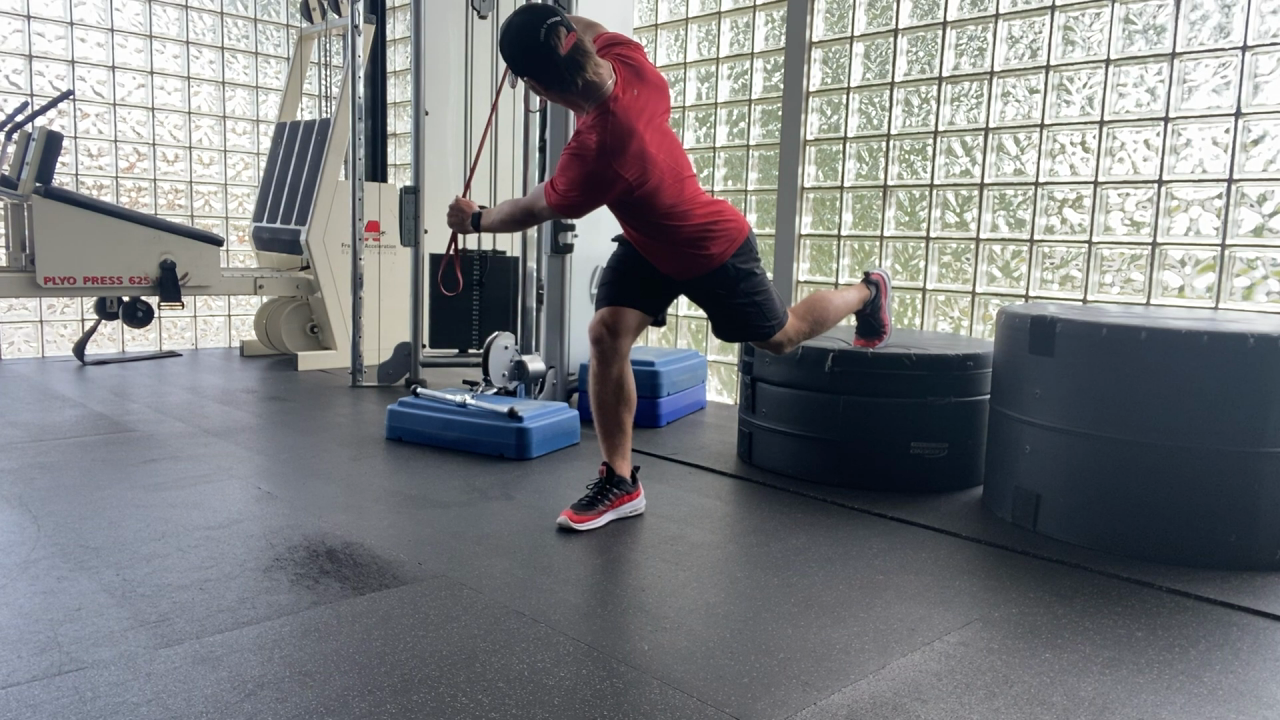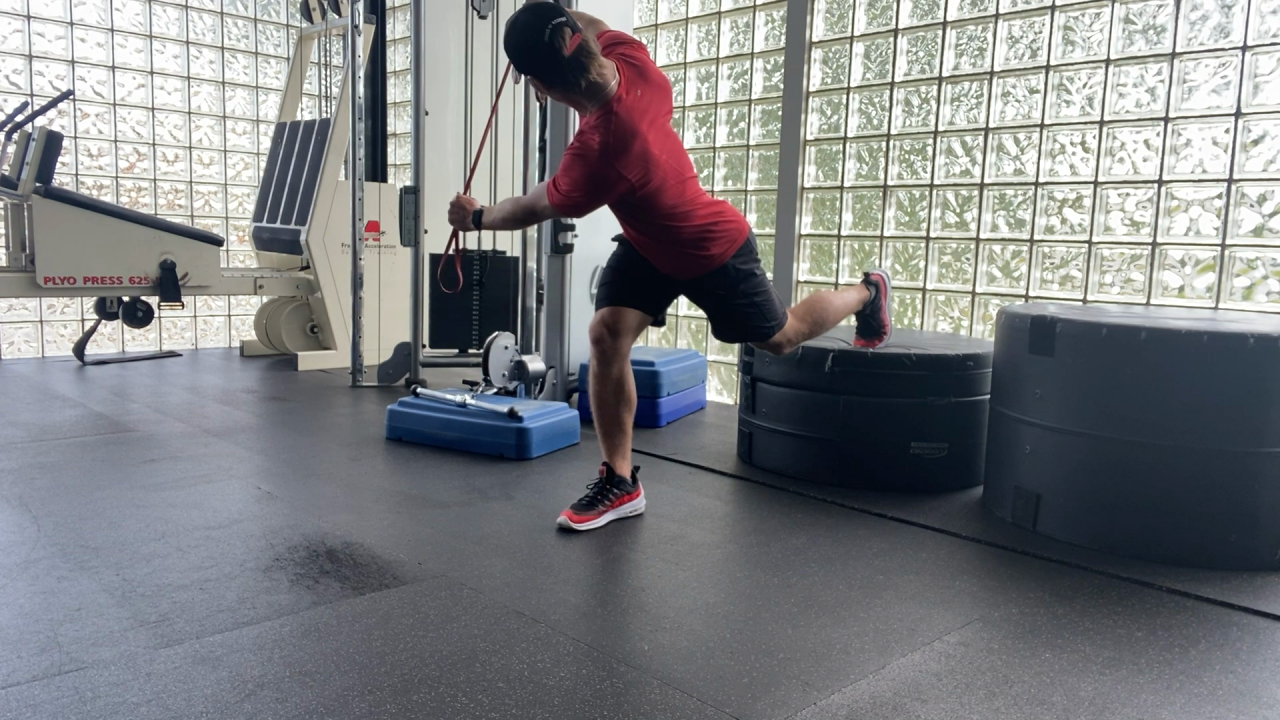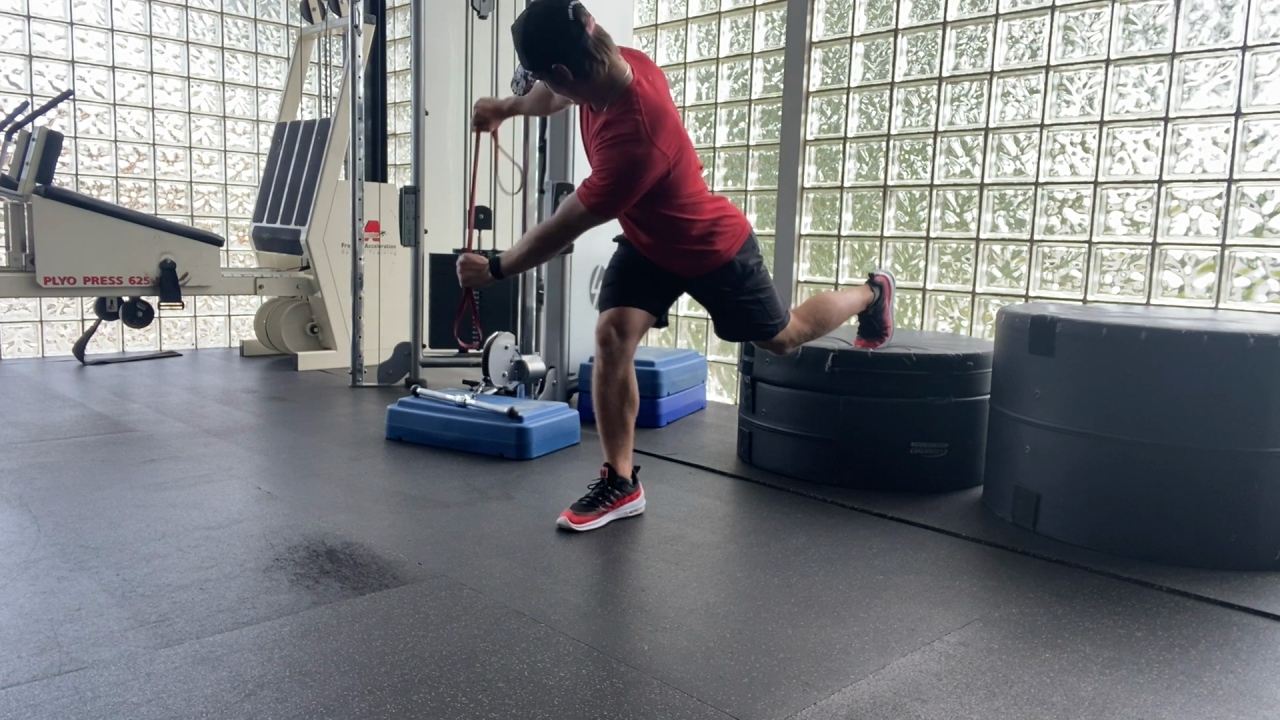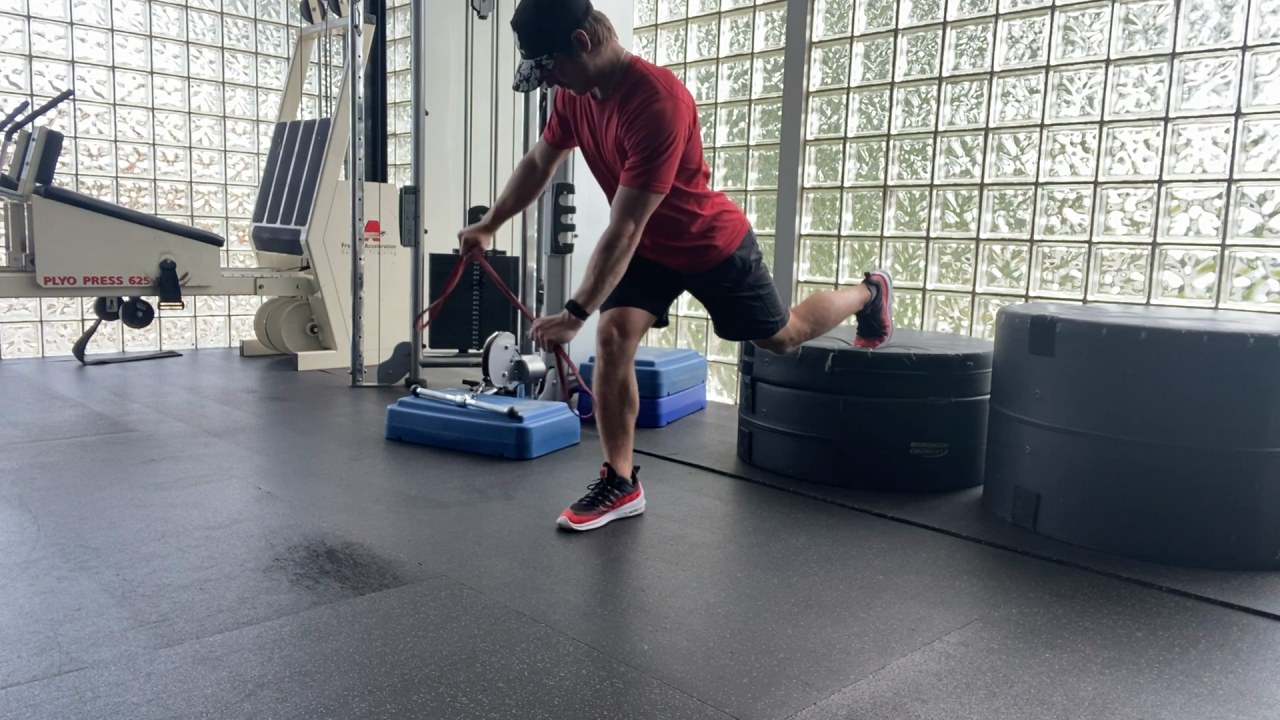
dt=0.4s
person 1, frame 1
left shoulder: (596, 151)
right shoulder: (624, 56)
left elbow: (533, 209)
left wrist: (475, 219)
left hip: (712, 249)
right hip: (648, 240)
left knee: (781, 336)
right knee: (606, 335)
left ankle: (868, 291)
right ankle: (620, 481)
person 1, frame 2
left shoulder: (601, 151)
right shoulder: (628, 57)
left elbow: (535, 208)
left wrist: (476, 217)
left hip: (712, 250)
right hip: (649, 241)
left knee: (779, 337)
right knee: (606, 335)
left ankle: (868, 291)
right ankle: (621, 483)
person 1, frame 3
left shoulder: (637, 138)
right shoulder: (614, 64)
left elbow: (562, 228)
right elbow: (551, 97)
left wrist: (492, 268)
right wrist: (505, 107)
left hip: (712, 247)
right hip: (646, 243)
left knee: (781, 338)
right knee: (611, 337)
left ankle: (871, 293)
right ankle: (621, 483)
person 1, frame 4
left shoulder: (657, 103)
right shoulder: (574, 94)
left elbow: (625, 229)
right elbow: (538, 164)
left wrist: (574, 314)
right wrist: (488, 224)
left hip: (712, 243)
right hip: (648, 248)
left knee: (780, 337)
right knee: (612, 339)
left ankle: (868, 292)
right ankle: (620, 483)
